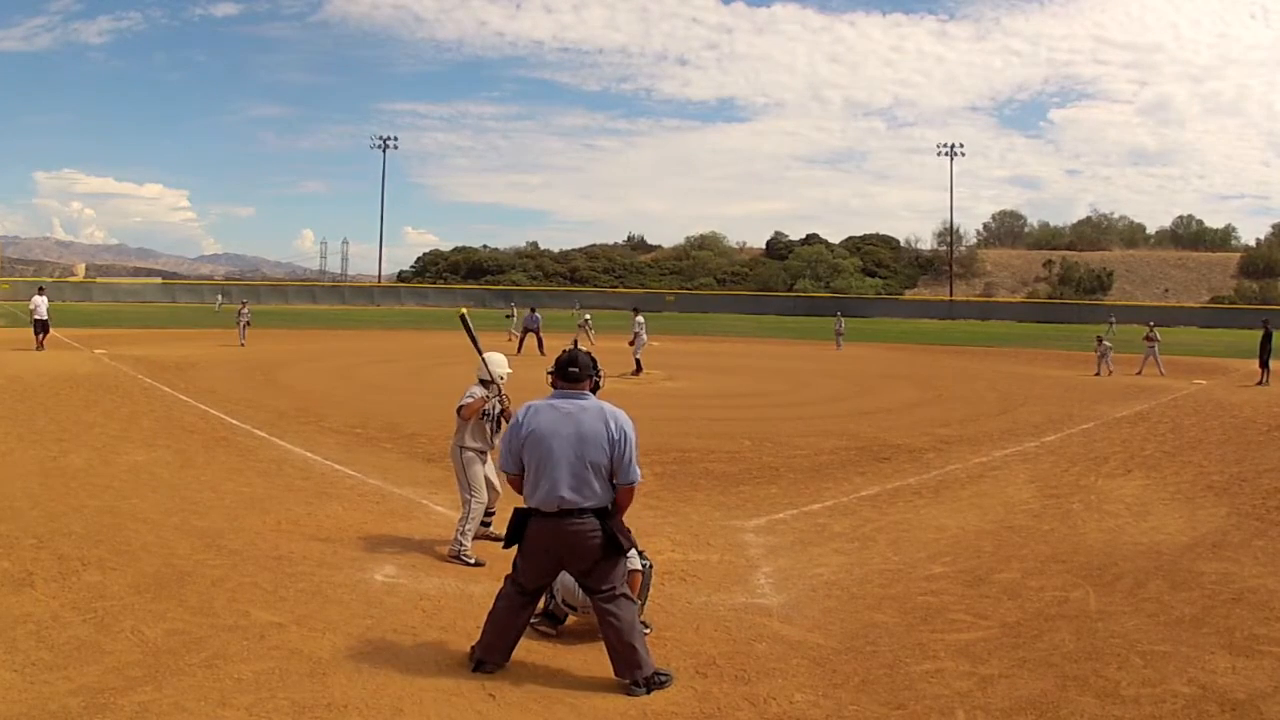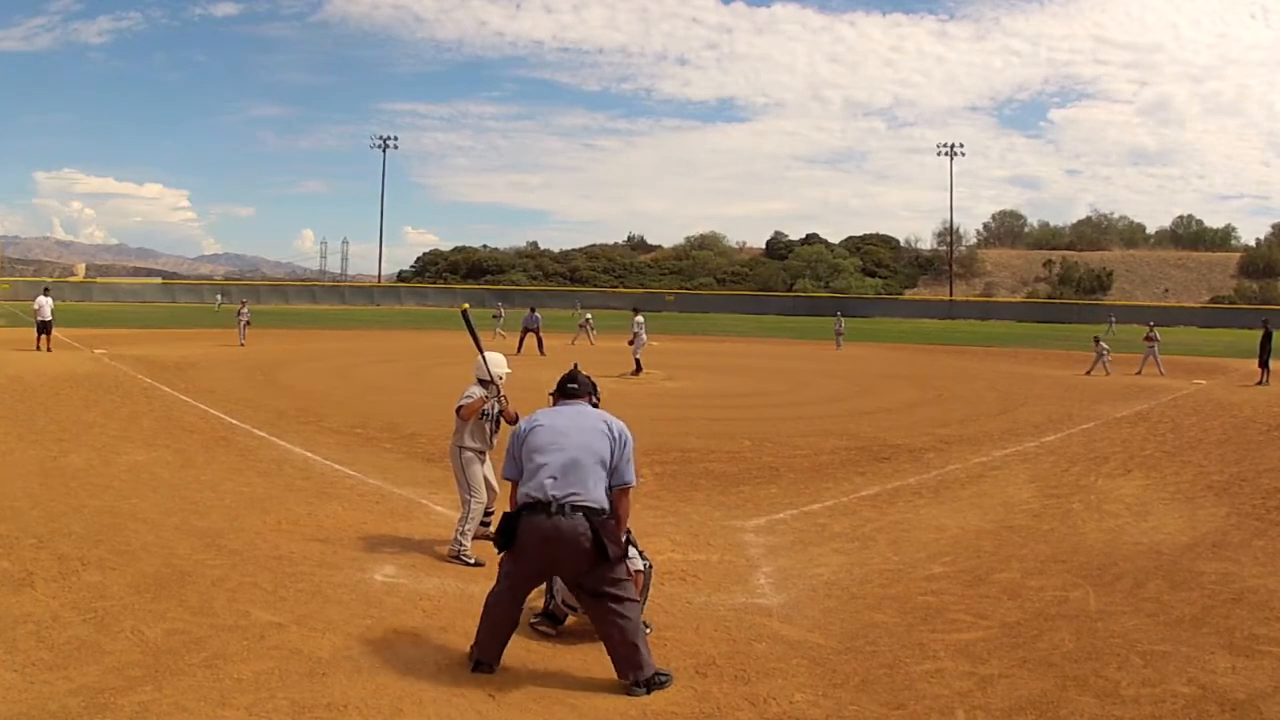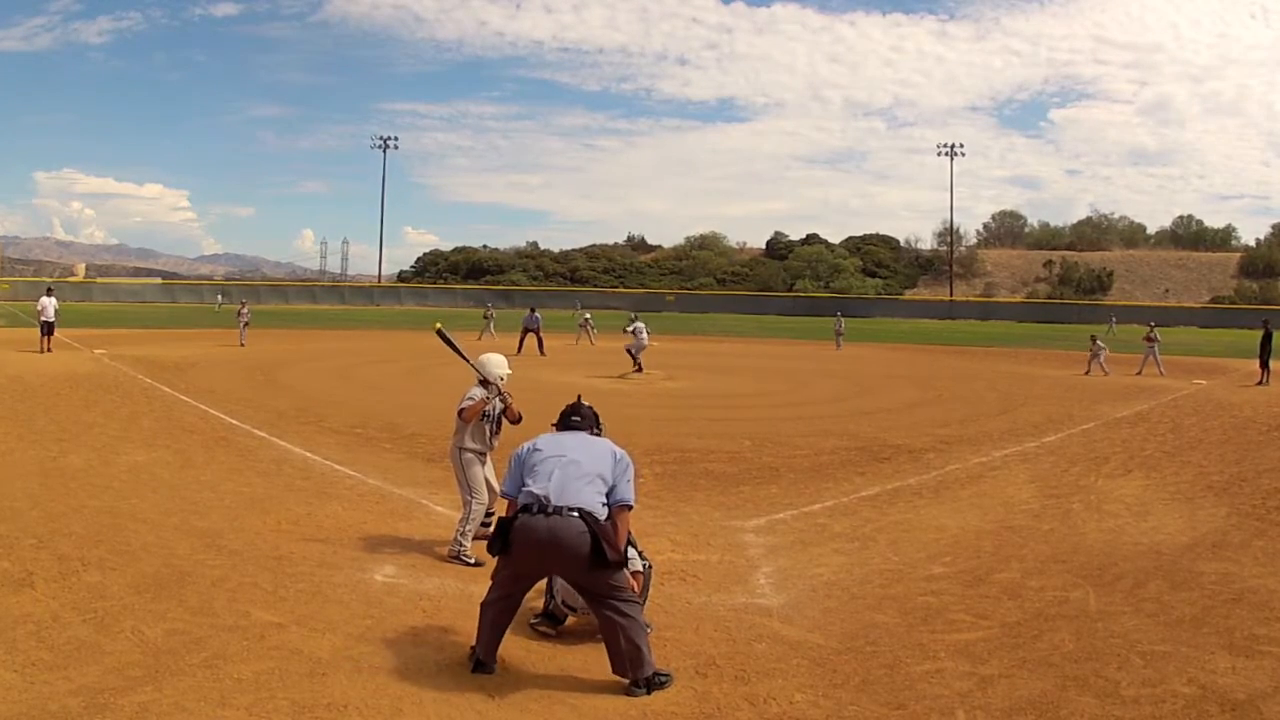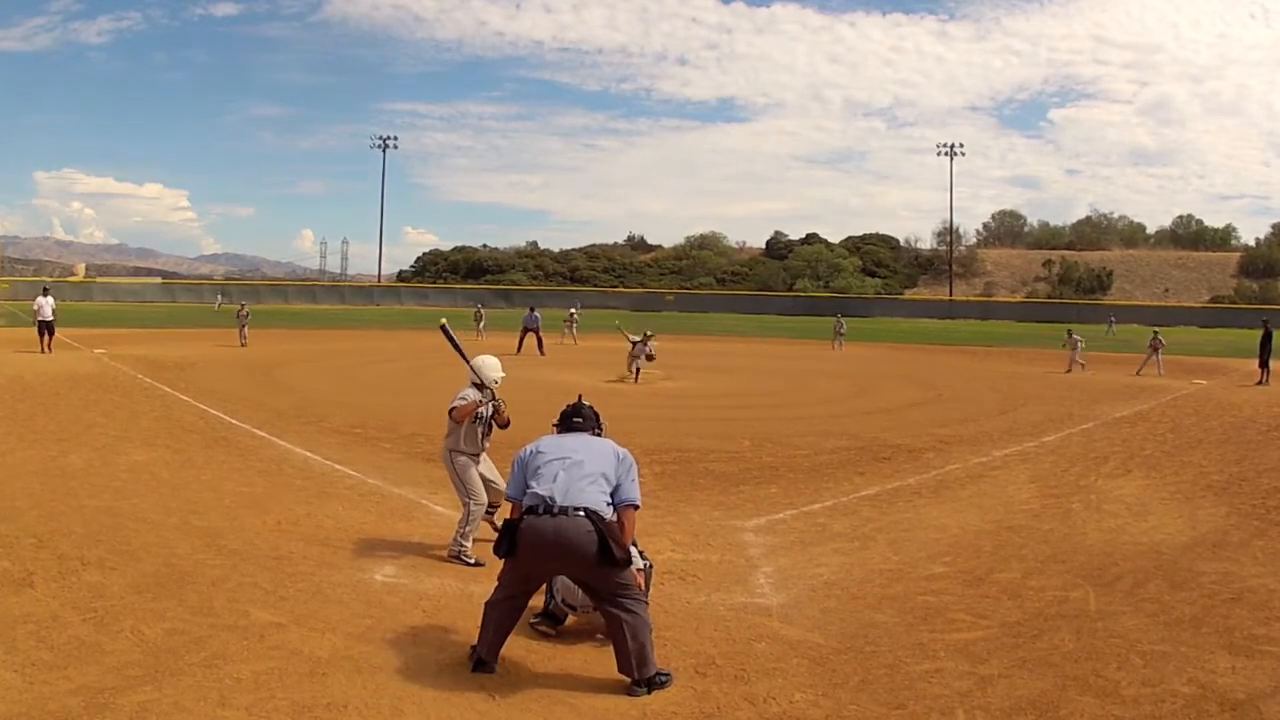
dt=0.5s
person 1, frame 1
left shoulder: (527, 415)
right shoulder: (614, 418)
left elbow: (513, 477)
right elbow: (627, 485)
right wrist: (612, 520)
left hip: (540, 526)
right hip: (593, 528)
left knee: (519, 592)
right knee: (613, 599)
left ankle: (487, 656)
right ankle: (640, 675)
person 1, frame 2
left shoulder: (530, 423)
right shoulder: (614, 427)
left elbow: (515, 487)
right elbow: (622, 493)
right wrist: (616, 544)
left hip: (532, 522)
right hip: (584, 526)
left knee: (508, 591)
right knee: (617, 600)
person 1, frame 3
left shoulder: (530, 446)
right shoulder: (615, 452)
left elbow: (512, 504)
right elbow: (620, 514)
left wrist: (510, 548)
right wrist: (616, 562)
left hip: (528, 528)
right hip: (580, 532)
left knee: (503, 591)
right knee: (621, 599)
person 1, frame 4
left shoulder: (533, 448)
right shoulder: (617, 453)
left elbow: (516, 508)
right elbow: (626, 514)
left wrist: (514, 554)
right wrist: (621, 561)
left hip: (534, 529)
right hip: (586, 531)
left knee: (508, 591)
right knee: (627, 597)
person 2, frame 1
left shoulder: (496, 394)
right shoulder: (475, 392)
left elbow: (513, 421)
right elbow: (464, 413)
left wrist: (506, 408)
right wrist: (487, 397)
left hip: (483, 452)
right hip: (467, 452)
left knee: (494, 491)
right knee: (477, 499)
left ankle: (483, 529)
right ankle: (459, 549)
person 2, frame 2
left shoulder: (496, 394)
right shoulder: (474, 392)
left elbow: (513, 420)
right elbow: (463, 413)
left wrist: (505, 407)
right wrist: (486, 397)
left hip: (481, 452)
right hip: (466, 452)
left knee: (491, 492)
right knee: (476, 499)
left ankle: (482, 529)
right ankle: (459, 549)
person 2, frame 3
left shoulder: (497, 396)
right shoulder: (475, 394)
left elbow: (515, 419)
right elbow: (464, 416)
left wrist: (509, 403)
right wrist: (487, 398)
left hip: (482, 453)
right hip: (466, 453)
left knee: (492, 493)
right knee: (477, 500)
left ankle: (482, 529)
right ankle: (458, 549)
person 2, frame 4
left shoulder: (488, 398)
right shoulder: (468, 396)
left elbow: (503, 424)
right elbow: (455, 416)
left wrist: (500, 410)
right wrist: (482, 401)
left hip: (477, 454)
right hip: (459, 455)
left knee: (498, 488)
right knee: (476, 502)
left ankle: (489, 515)
right ankle: (459, 550)
